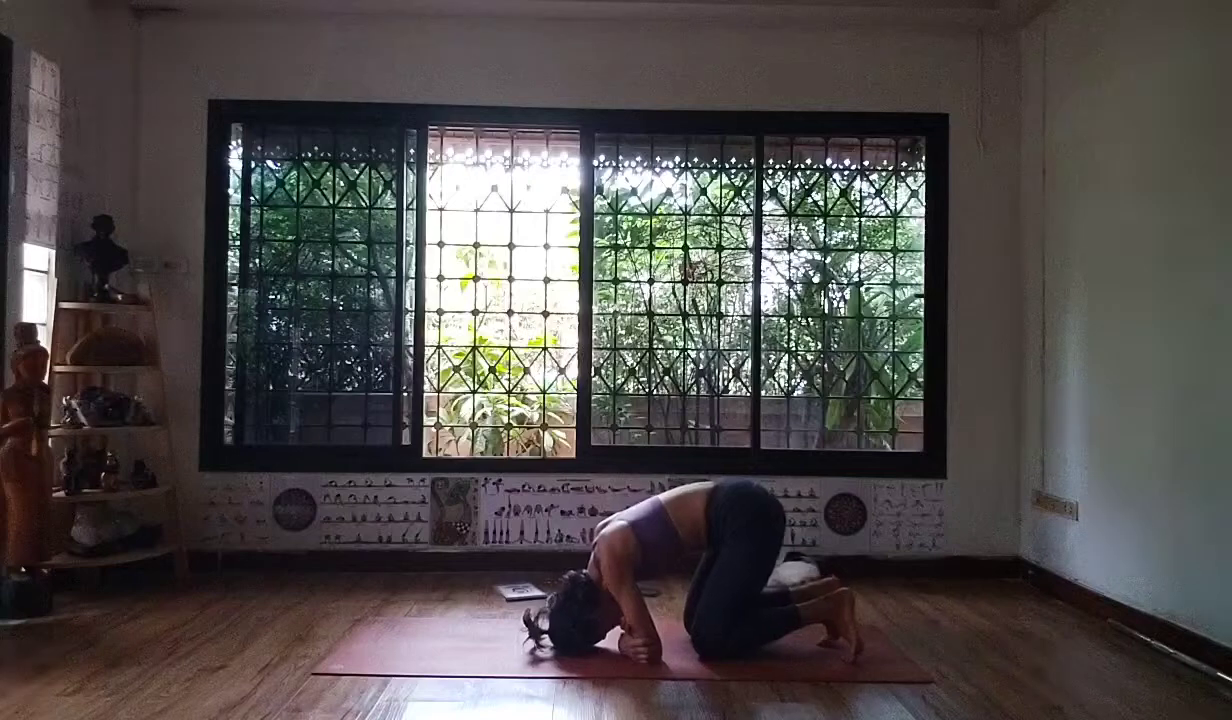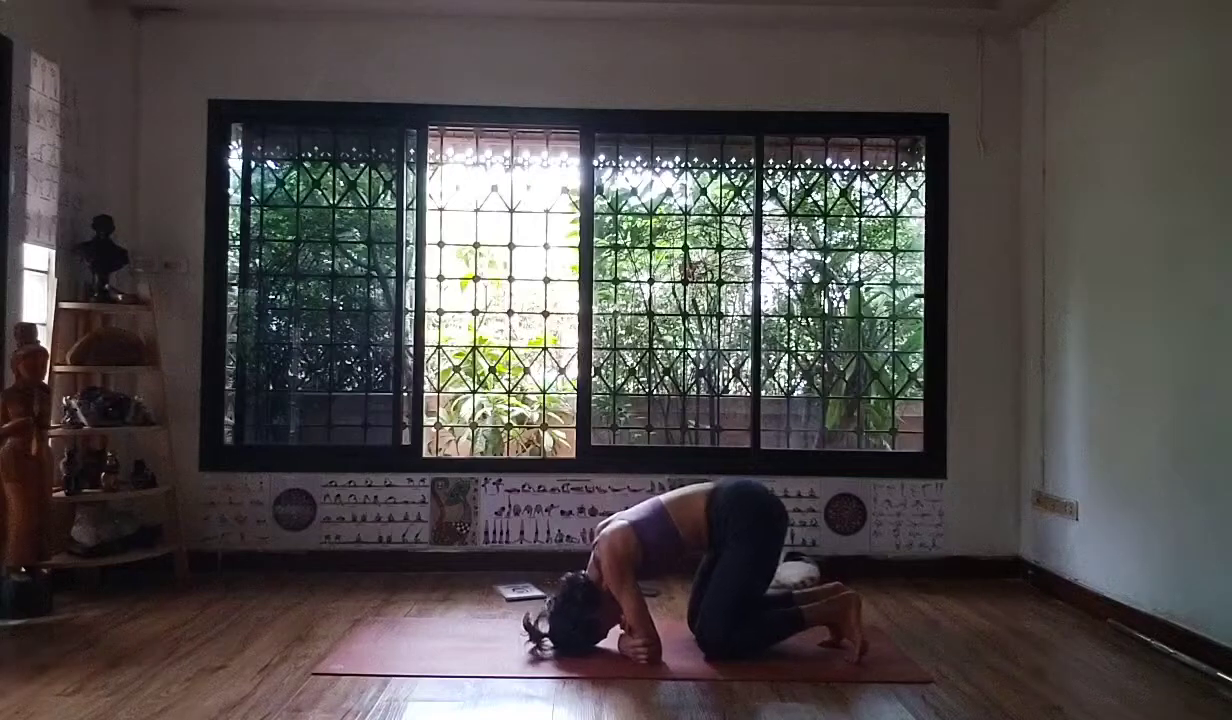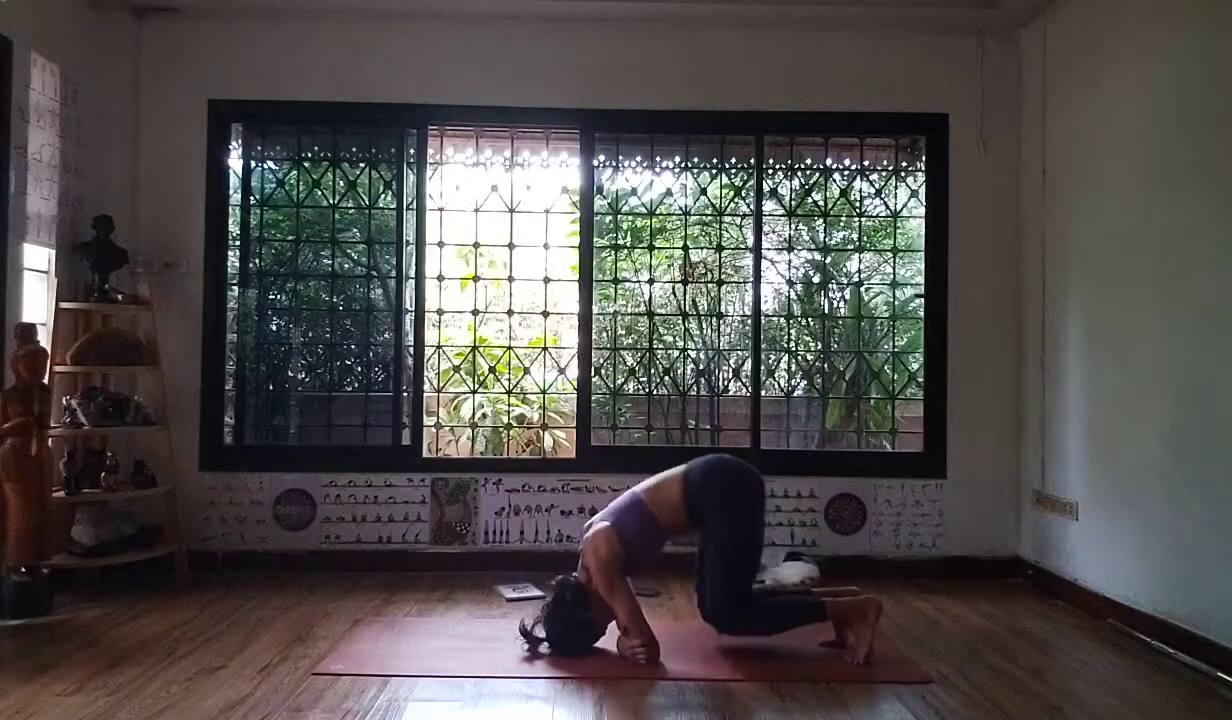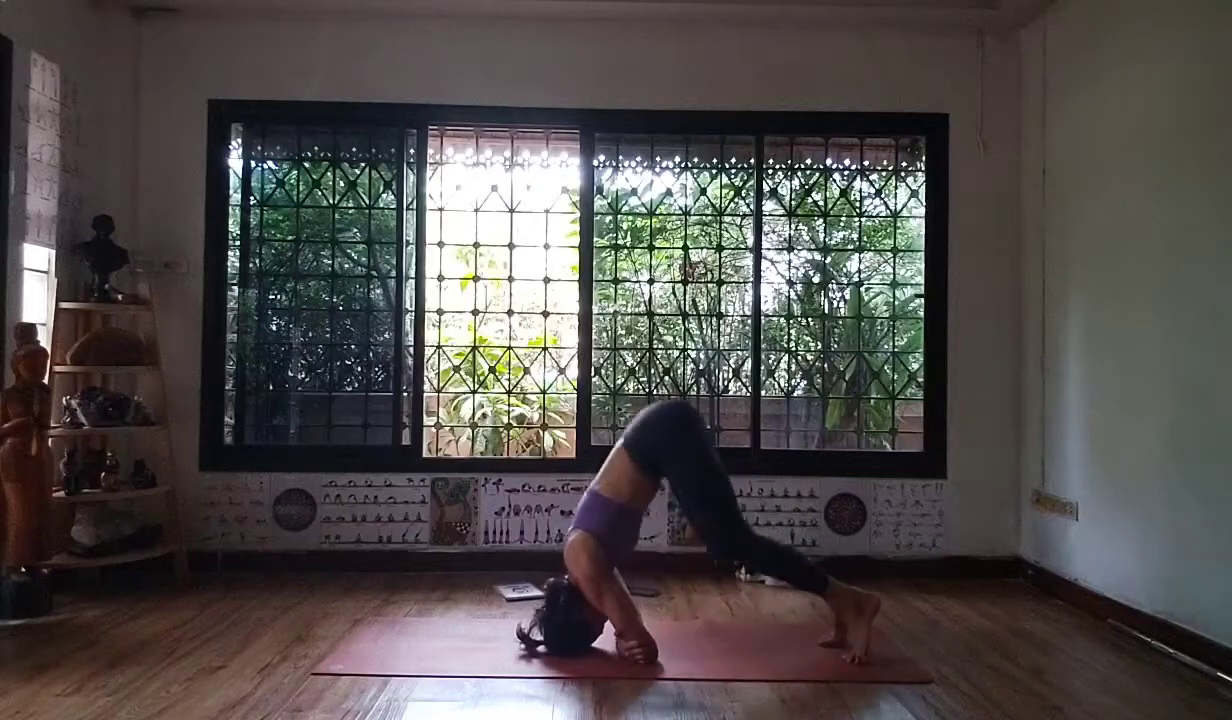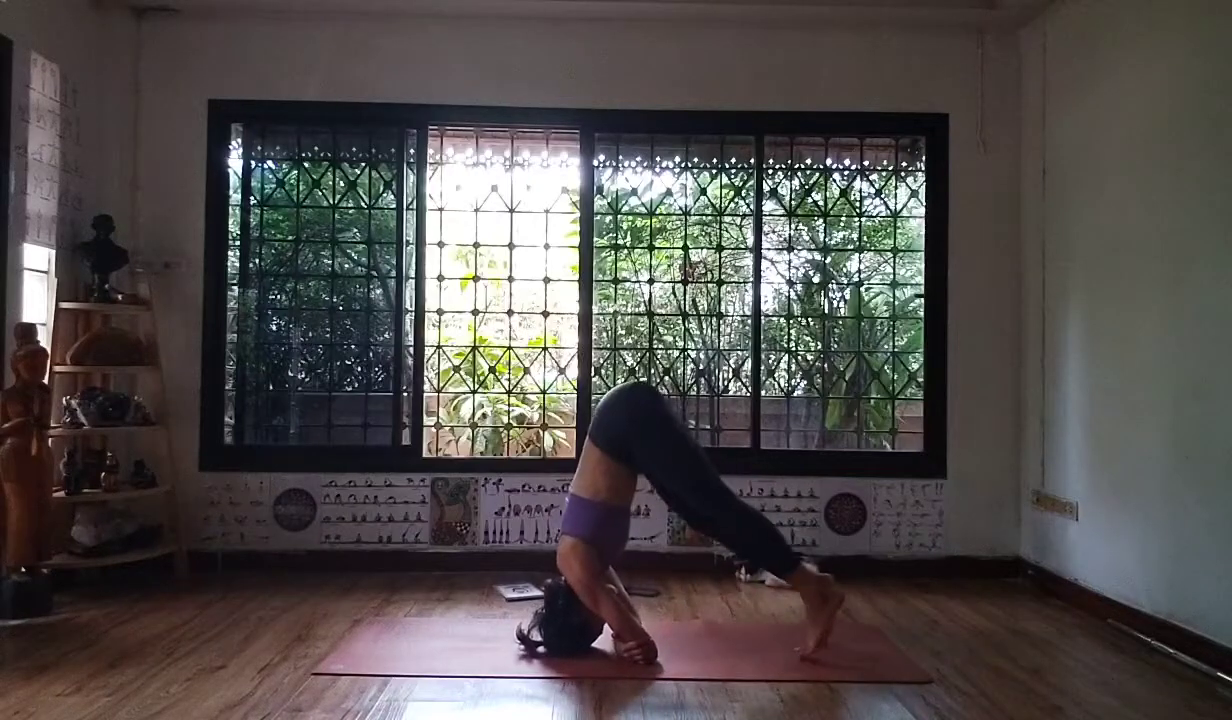
dt=0.3s
person 1, frame 1
left shoulder: (611, 554)
right shoulder: (607, 543)
left elbow: (651, 647)
right elbow: (639, 623)
left wrist: (628, 643)
right wrist: (629, 637)
left hip: (750, 518)
right hip: (738, 512)
left knee: (711, 640)
right knee: (699, 621)
left ankle: (829, 607)
right ankle: (818, 592)
person 1, frame 2
left shoulder: (612, 554)
right shoulder: (608, 543)
left elbow: (650, 647)
right elbow: (638, 620)
left wrist: (627, 644)
right wrist: (629, 638)
left hip: (750, 518)
right hip: (739, 512)
left knee: (716, 641)
right knee: (703, 619)
left ankle: (833, 609)
right ankle: (824, 598)
person 1, frame 3
left shoulder: (599, 555)
right shoulder: (597, 547)
left elbow: (647, 647)
right elbow: (631, 617)
left wrist: (628, 643)
right wrist: (627, 639)
left hip: (727, 488)
right hip: (718, 484)
left knee: (727, 614)
right knee: (715, 608)
left ankle: (855, 610)
right ankle: (840, 600)
person 1, frame 4
left shoulder: (583, 560)
right shoulder: (584, 555)
left elbow: (644, 646)
right elbow: (629, 618)
left wrist: (631, 642)
right wrist: (627, 637)
left hip: (666, 433)
right hip: (665, 432)
left knee: (731, 544)
right knee: (725, 545)
left ankle: (848, 600)
right ankle: (839, 599)
person 1, frame 5
left shoulder: (577, 564)
right shoulder: (579, 560)
right wrist: (626, 637)
left hip: (630, 416)
right hip: (629, 419)
left knee: (714, 506)
right knee: (704, 514)
left ankle: (812, 589)
right ankle: (809, 583)
